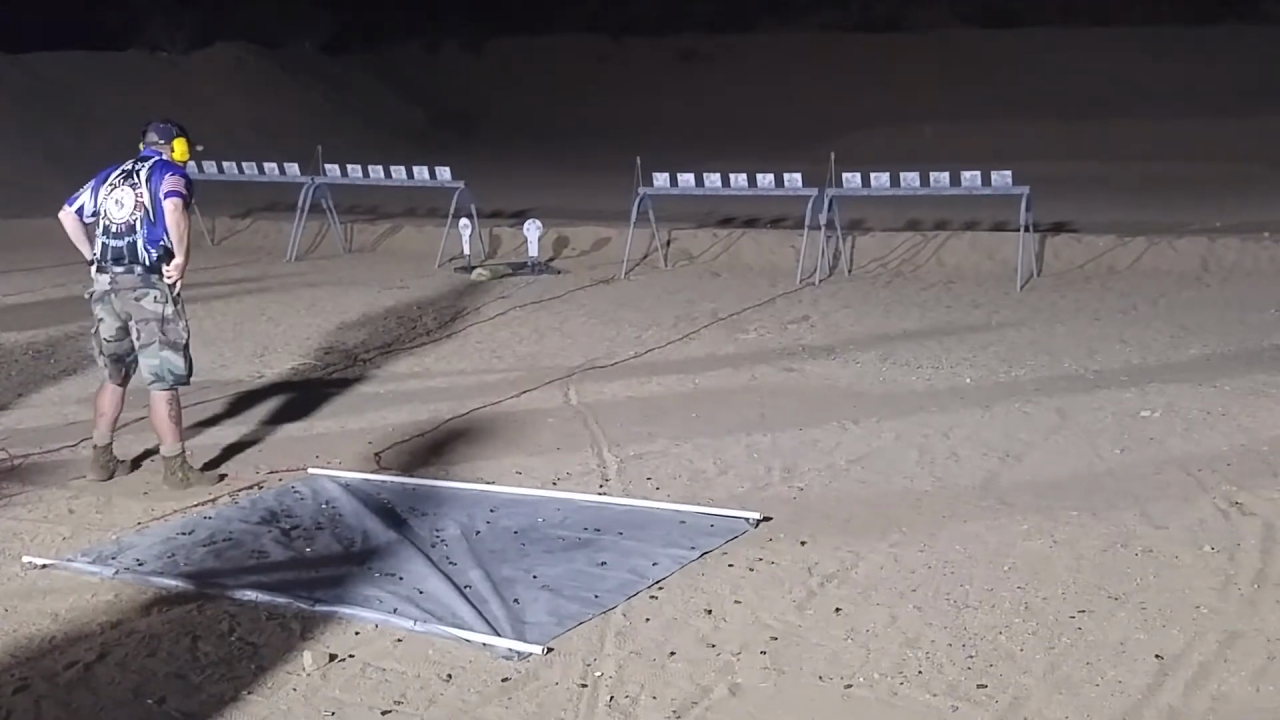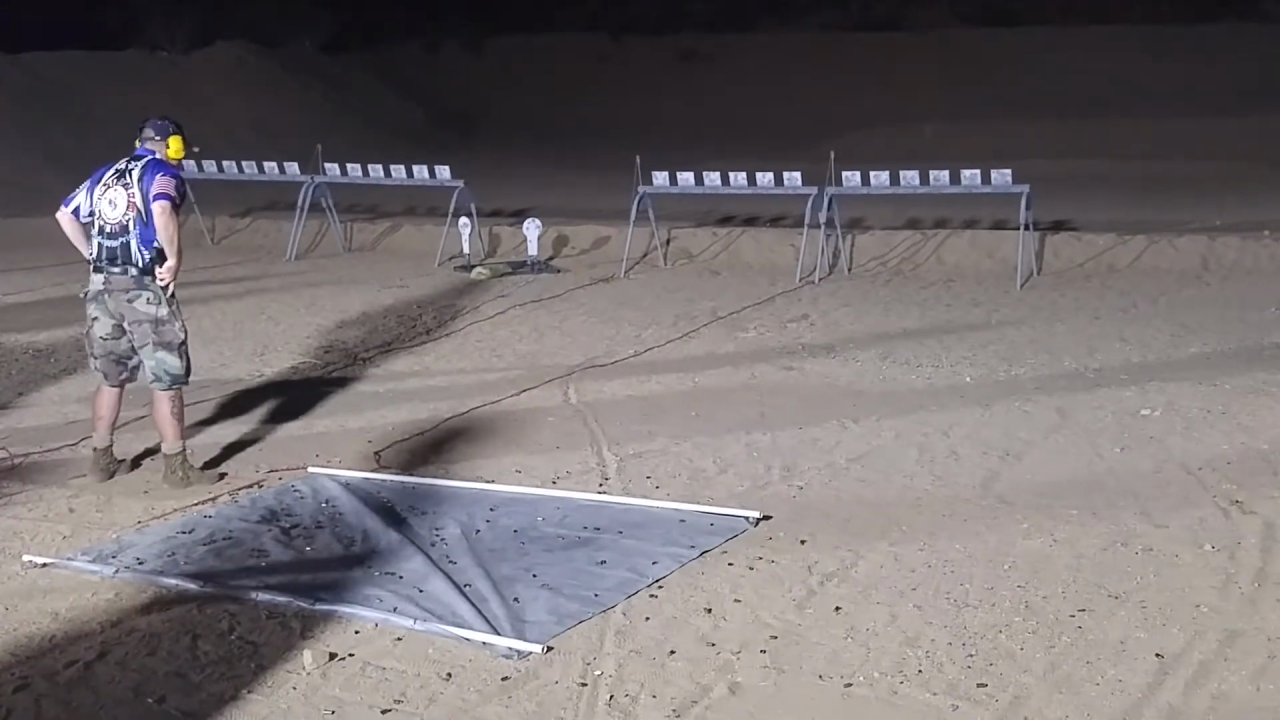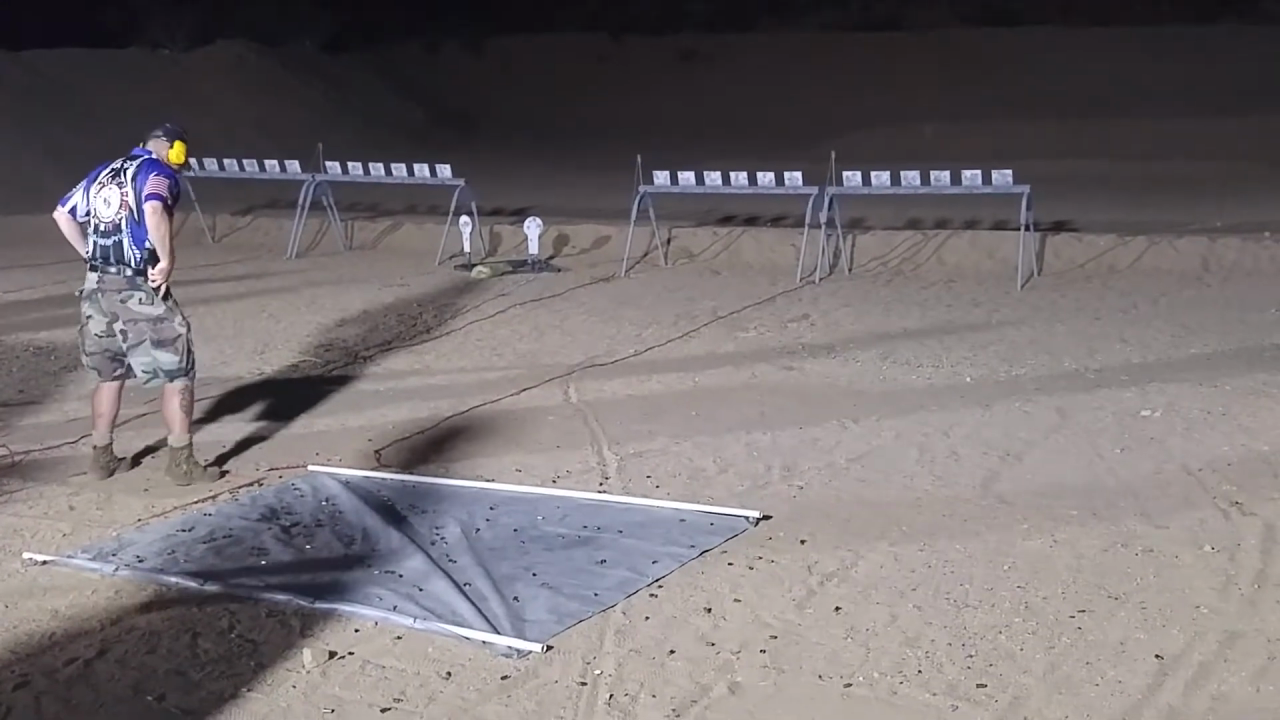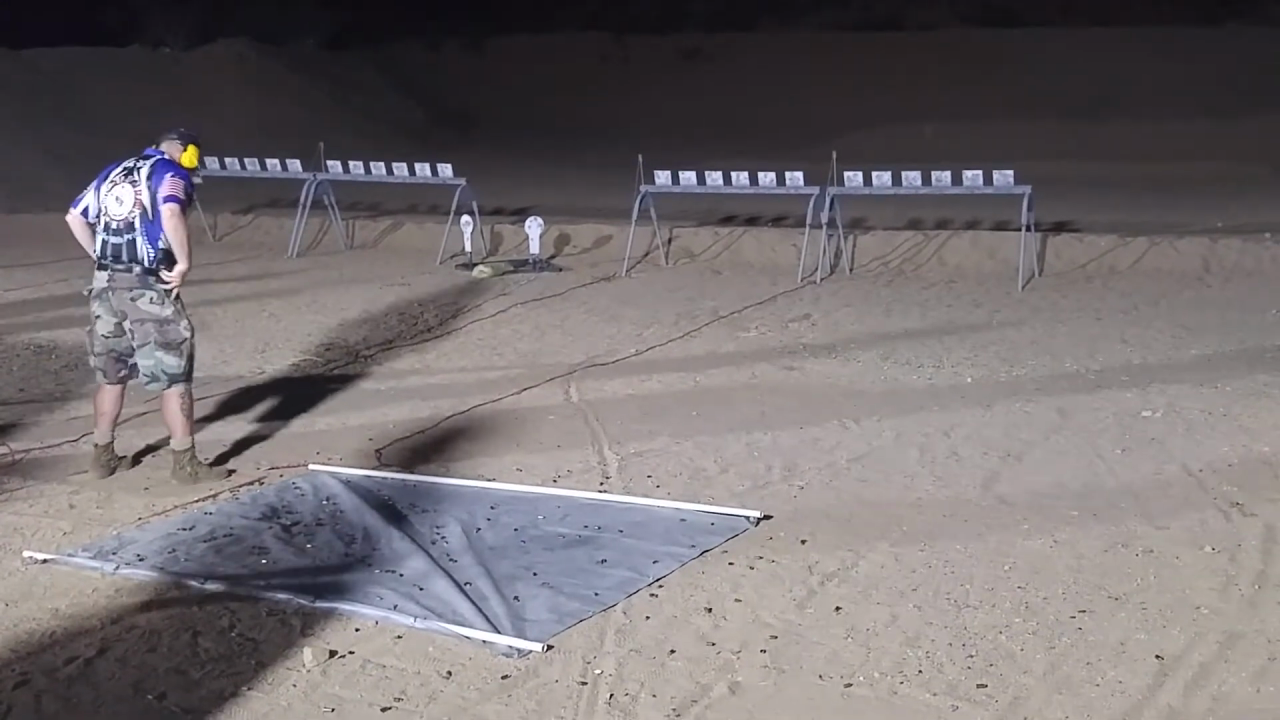
dt=0.2s
person 1, frame 1
left shoulder: (110, 175)
right shoulder: (170, 173)
left elbow: (68, 214)
right elbow: (174, 208)
left wrist: (93, 258)
right wrist: (181, 257)
left hip: (107, 285)
right hip: (149, 285)
left knee: (115, 375)
right knee: (164, 381)
left ankle: (101, 458)
right ankle: (175, 468)
person 1, frame 2
left shoulder: (106, 174)
right shoulder: (164, 172)
left elbow: (65, 214)
right elbow: (162, 211)
left wrist: (92, 257)
right wrist: (173, 260)
left hip: (102, 285)
right hip: (144, 287)
left knee: (112, 377)
right knee: (166, 379)
left ankle: (101, 459)
right ankle: (176, 467)
person 1, frame 3
left shoulder: (104, 173)
right shoulder: (159, 172)
left elbow: (62, 214)
right elbow: (153, 212)
right wrist: (167, 261)
left hip: (98, 283)
right hip: (138, 286)
left knee: (109, 374)
right knee: (176, 371)
left ankle: (102, 457)
right ankle: (182, 462)
person 1, frame 4
left shoulder: (114, 172)
right shoulder: (173, 172)
left elbow: (75, 217)
right elbow: (171, 213)
right wrist: (183, 263)
left hip: (106, 282)
right hip: (148, 285)
left knee: (112, 373)
right knee: (174, 374)
left ankle: (103, 455)
right ankle: (185, 462)
